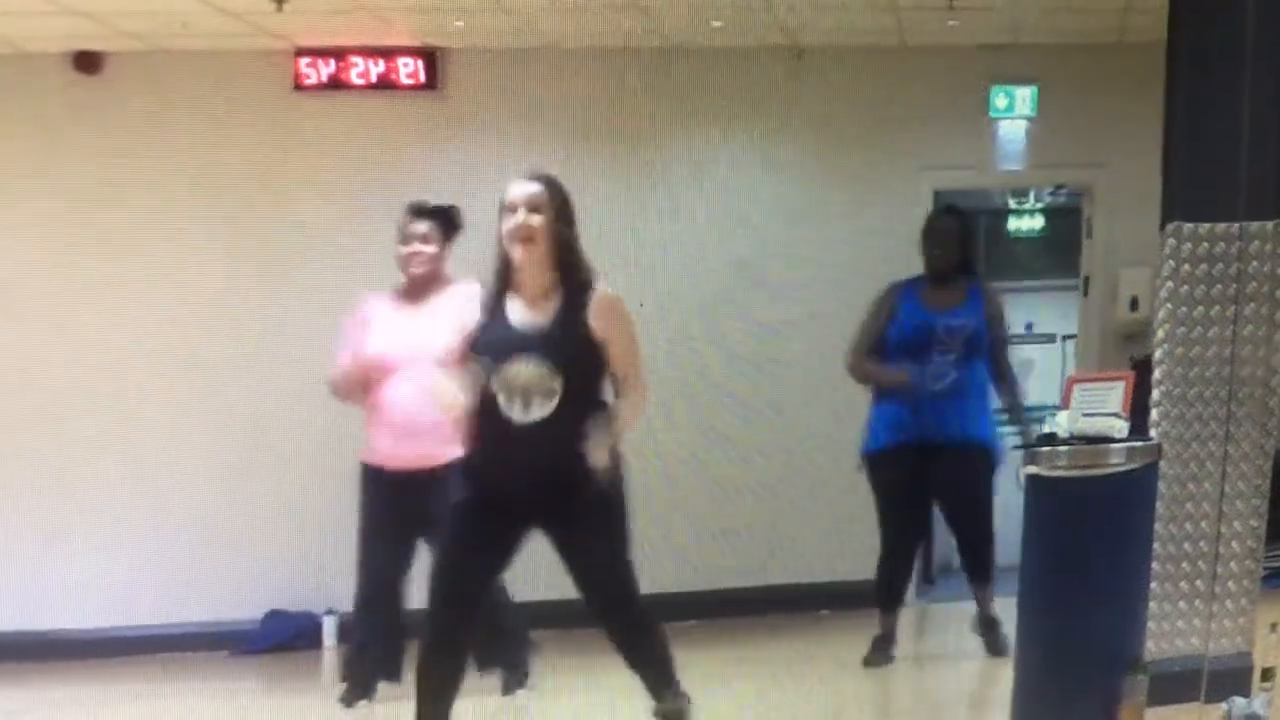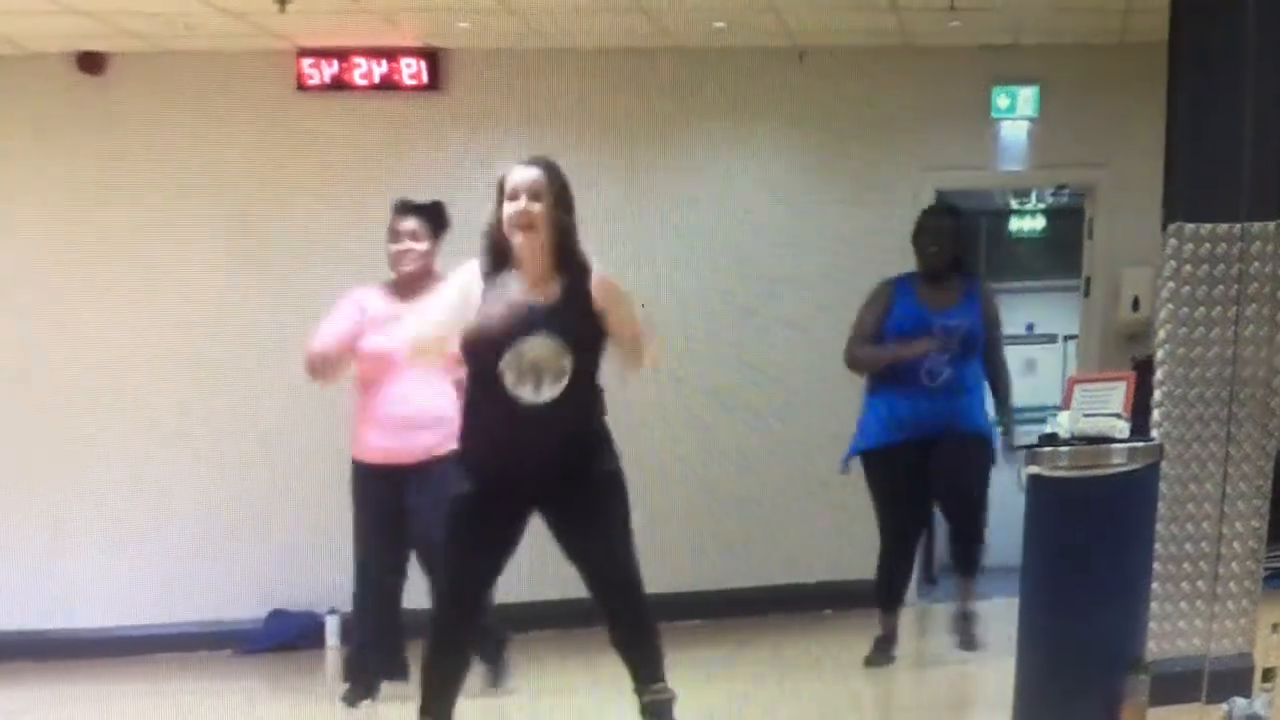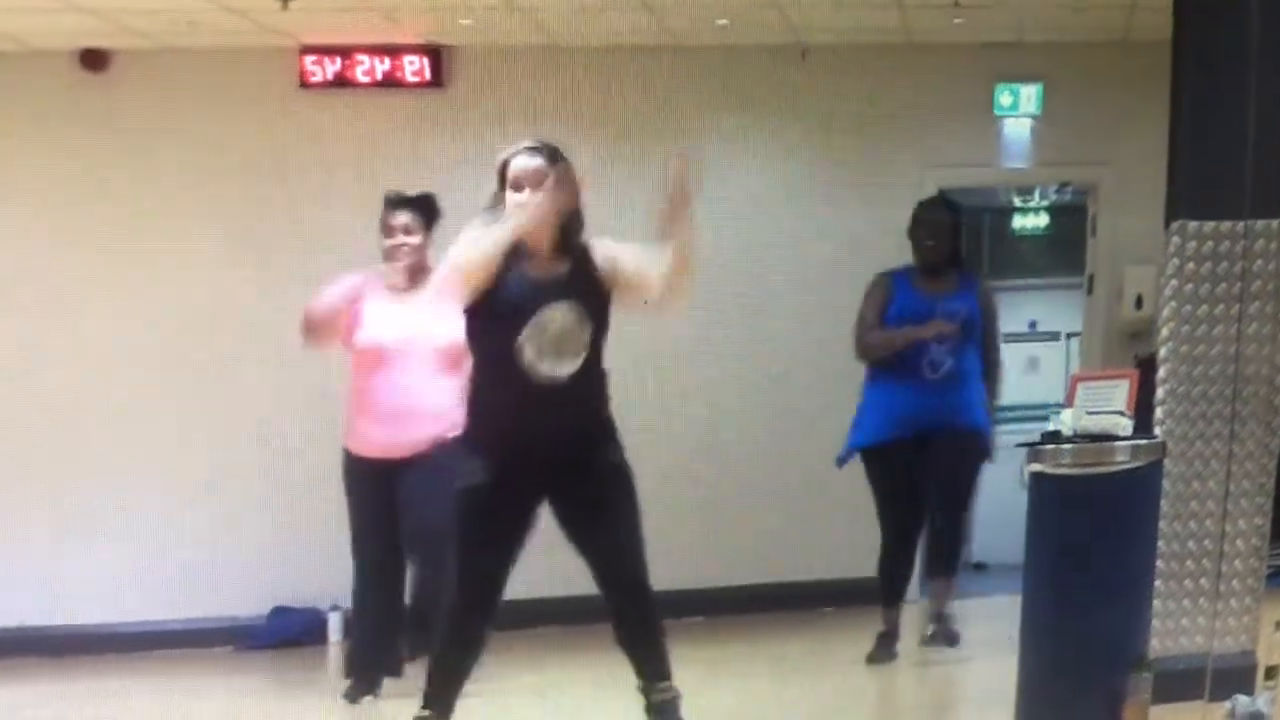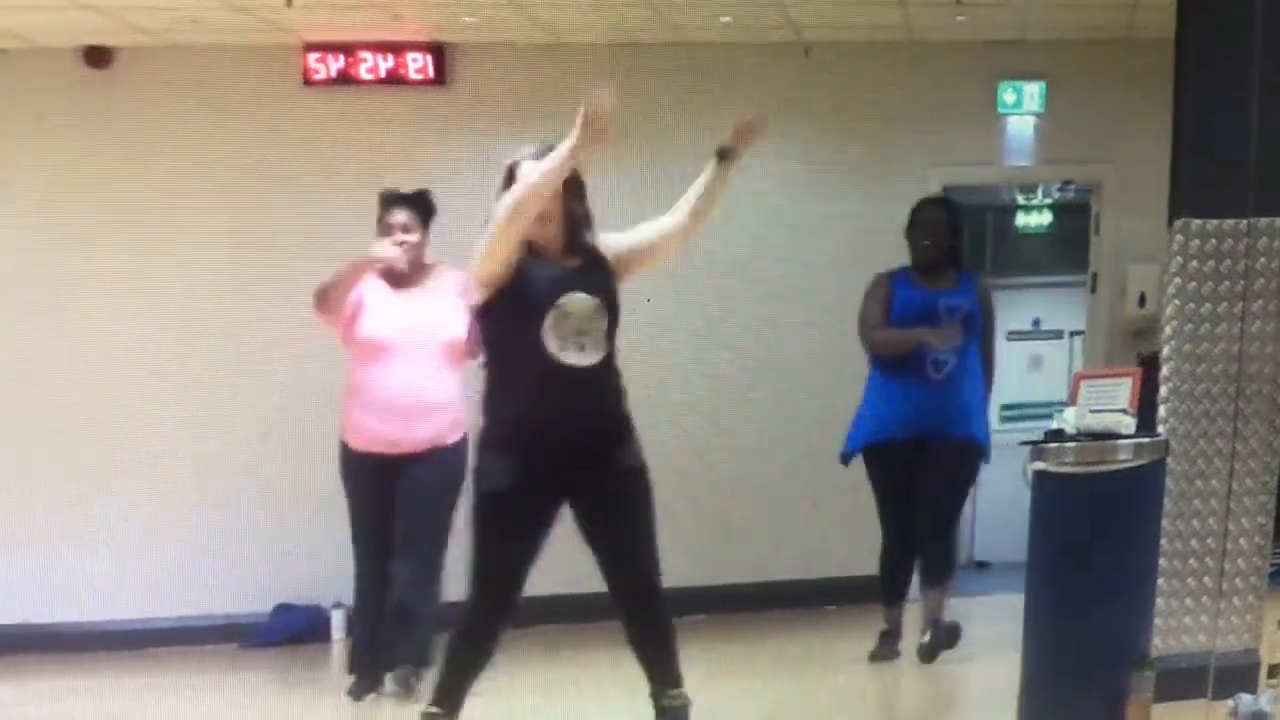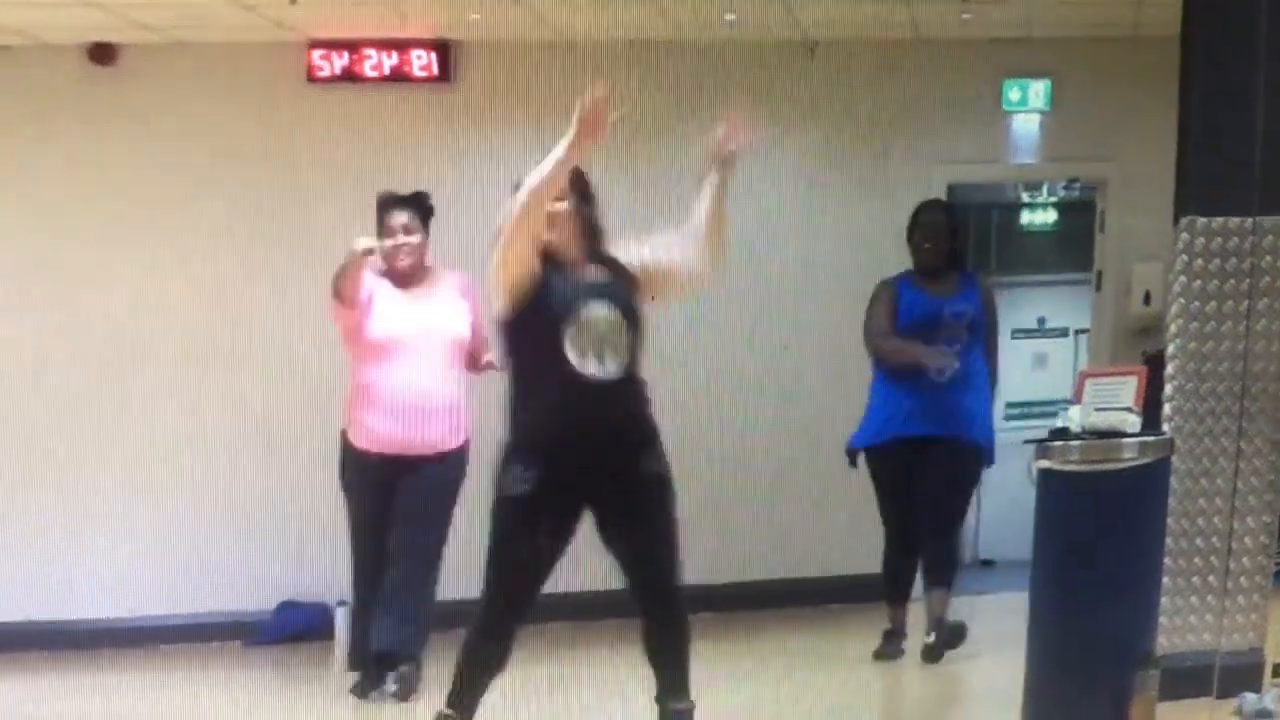
dt=0.1s
person 1, frame 1
left shoulder: (595, 304)
right shoulder: (483, 301)
left elbow: (632, 384)
left wrist: (611, 434)
right wrist: (459, 400)
left hip: (578, 484)
right hip: (492, 486)
left knee: (618, 605)
right knee: (449, 609)
person 1, frame 2
left shoulder: (593, 287)
right shoulder: (476, 279)
left elbow: (636, 351)
right elbow: (419, 342)
left wrist: (636, 347)
right wrist: (476, 319)
left hip: (580, 469)
right hip: (490, 475)
left knee: (622, 595)
right knee: (457, 608)
person 1, frame 3
left shoulder: (594, 261)
right shoulder: (483, 260)
left elbow: (665, 287)
right elbow: (454, 274)
left wrist: (678, 220)
right wrist: (515, 219)
left hip: (586, 453)
right hip: (500, 461)
left knee: (630, 590)
right knee: (473, 600)
person 1, frame 4
left shoulder: (602, 254)
right shoulder: (502, 257)
left elbow: (682, 223)
right elbow: (514, 211)
left wrist: (725, 158)
right wrist: (573, 143)
left hip: (606, 452)
right hip: (518, 458)
left knee: (641, 591)
right knee: (491, 599)
person 1, frame 5
left shoulder: (622, 266)
right shoulder: (523, 271)
left elbow: (701, 254)
right elbow: (514, 226)
left wrist: (720, 170)
right wrist: (573, 143)
left hip: (630, 462)
right hip: (540, 464)
left knee: (662, 596)
right knee: (504, 605)
person 2, frame 1
left shoulder: (471, 299)
right shoulder: (373, 309)
right elbow: (343, 381)
right wrist: (355, 383)
left hip: (452, 462)
right hip: (384, 466)
right knee: (379, 571)
left ankle: (512, 657)
right ankle: (366, 672)
person 2, frame 2
right shoulder: (362, 301)
right elbow: (317, 365)
left wrist: (468, 379)
right wrist: (363, 331)
left hip: (442, 456)
right hip: (375, 460)
left knee: (445, 559)
right knee: (376, 570)
left ankle: (489, 648)
right ankle: (368, 672)
person 2, frame 3
left shoulder: (457, 291)
right shoulder: (359, 292)
right elbow: (312, 330)
left wrist: (479, 370)
right wrist: (365, 288)
left hip: (439, 448)
right hip: (368, 453)
left knee: (431, 549)
right knee: (373, 559)
right ankle: (368, 666)
person 2, frame 4
left shoulder: (457, 285)
right shoulder: (361, 287)
left elbow: (483, 345)
right elbow: (323, 301)
right wrist: (364, 264)
left hip: (438, 446)
right hip: (367, 448)
left knee: (418, 552)
right knee: (372, 556)
left ankle: (410, 657)
right ankle: (371, 663)
person 2, frame 5
left shoulder: (456, 287)
right shoulder: (366, 286)
left elbow: (474, 350)
right elbow: (341, 290)
left wrist: (486, 360)
right wrist: (357, 257)
left hip: (441, 450)
right hip: (369, 450)
left knee: (416, 554)
right knee: (370, 555)
left ankle: (401, 655)
right ankle: (372, 663)
person 3, frame 1
left shoulder: (983, 299)
right shoulder: (897, 298)
left elbow: (1000, 363)
right elbow: (857, 361)
left wrist: (1018, 414)
right wrist: (890, 375)
left hip: (965, 432)
right hip: (898, 435)
left knee: (973, 521)
right knee: (900, 536)
left ankle: (987, 618)
right ankle: (885, 635)
person 3, frame 2
left shoulder: (978, 297)
right shoulder: (890, 293)
left elbow: (994, 362)
right elbow: (854, 354)
left wrist: (1006, 418)
right wrist: (907, 349)
left hip: (960, 426)
right hip: (893, 431)
left knee: (968, 510)
right knee: (899, 535)
left ankle: (965, 608)
right ankle: (887, 635)
person 3, frame 3
left shoulder: (976, 291)
right shoulder: (888, 285)
left elbow: (990, 357)
right elbow: (865, 344)
left wrist: (988, 415)
right wrist: (919, 332)
left hip: (957, 421)
right hip: (892, 426)
left knee: (948, 512)
right knee: (899, 528)
left ankle: (938, 616)
right ankle: (889, 632)
person 3, frame 4
left shoulder: (974, 289)
right shoulder: (888, 285)
left elbow: (985, 356)
right elbow: (873, 340)
left wrist: (980, 415)
right wrist: (923, 334)
left hip: (955, 426)
right hip: (893, 426)
left knee: (939, 520)
right knee: (900, 528)
left ankle: (933, 626)
right ankle: (891, 630)
person 3, frame 5
left shoulder: (976, 292)
right shoulder: (892, 291)
left elbow: (988, 360)
right elbow: (879, 344)
left wrist: (987, 421)
right wrist: (921, 354)
left hip: (959, 428)
right hip: (895, 427)
left knee: (940, 521)
right knee: (902, 528)
left ankle: (937, 623)
right ankle: (895, 629)
